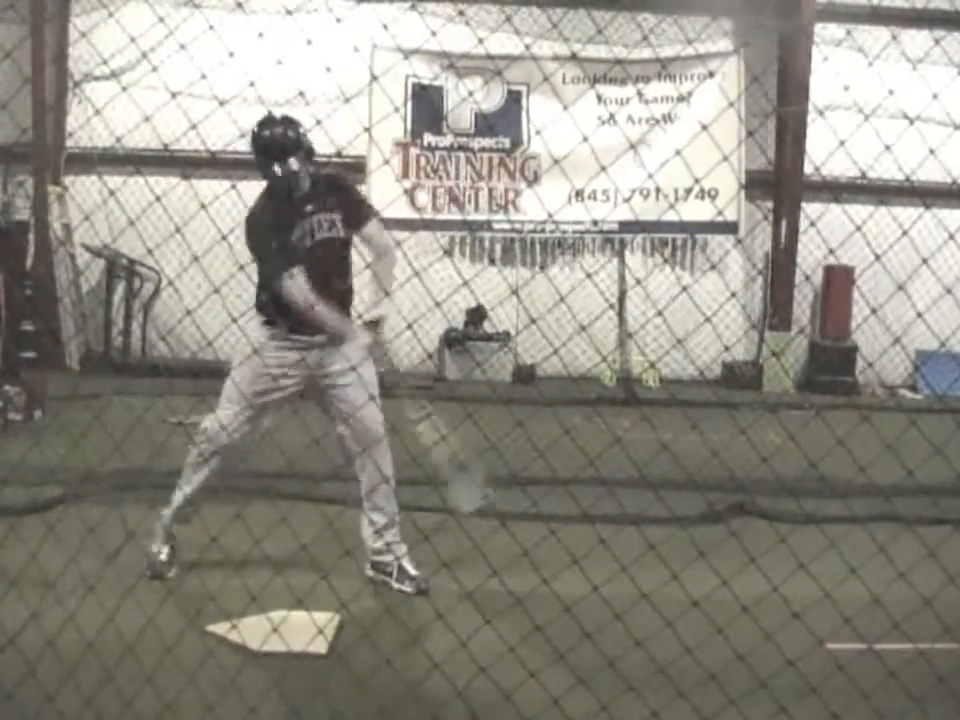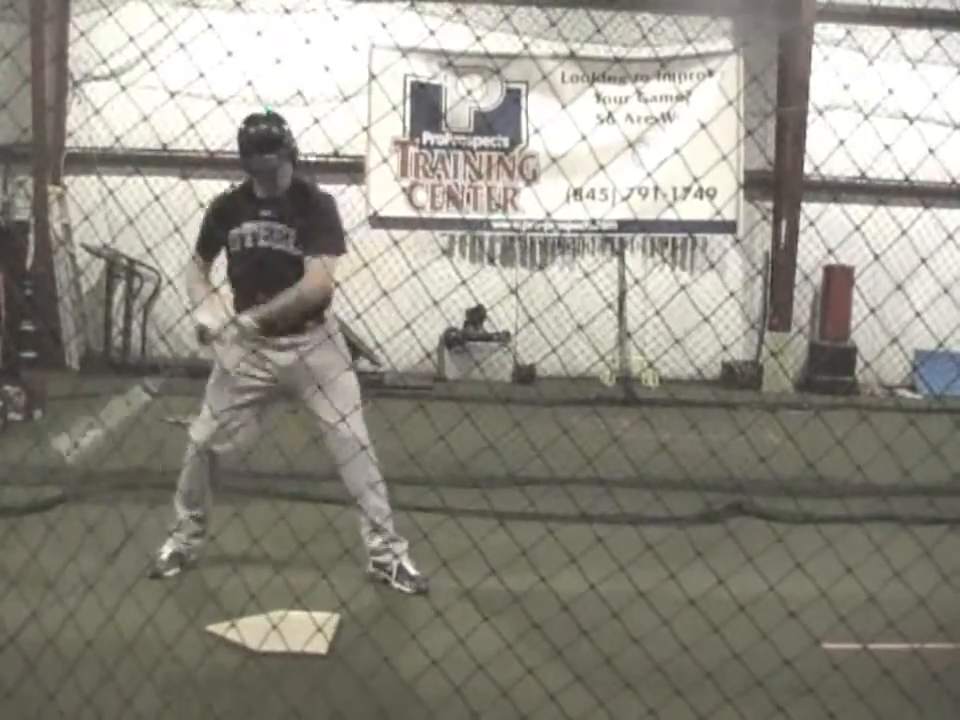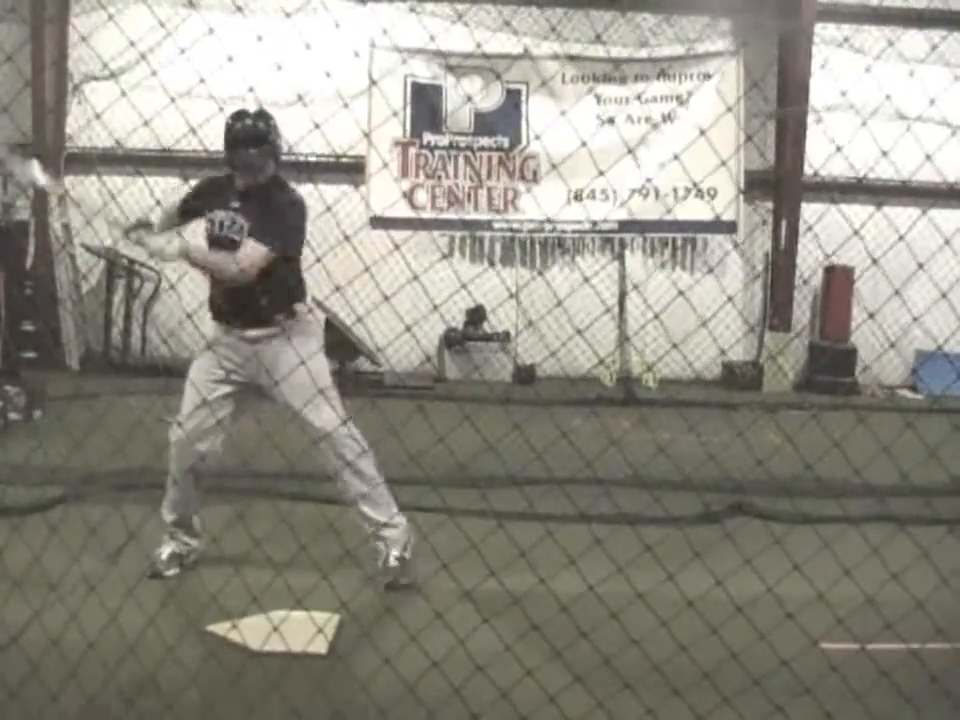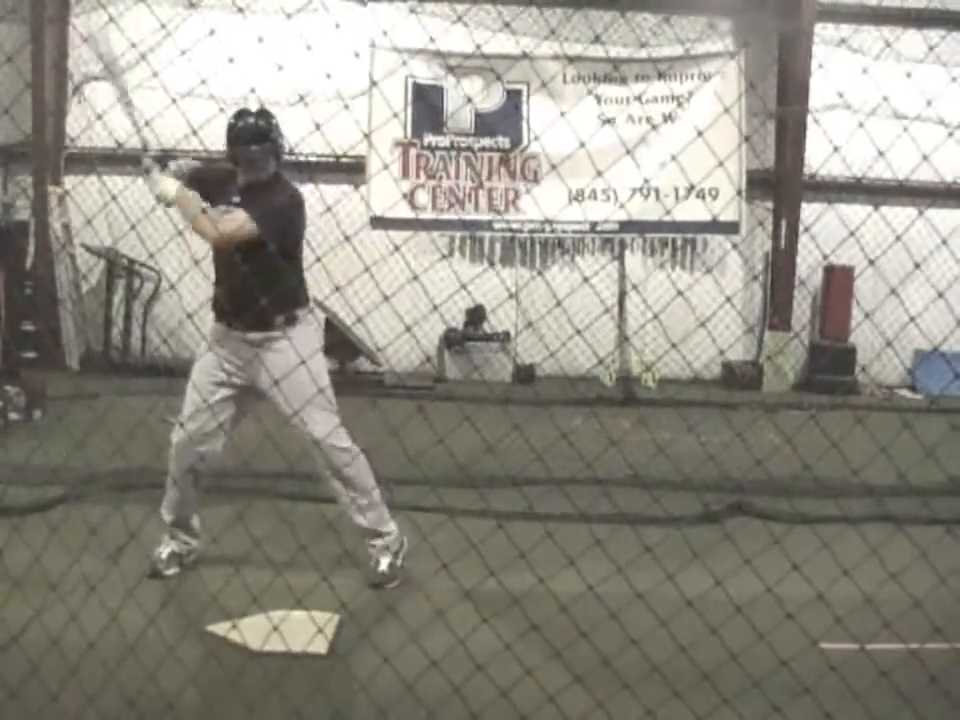
dt=0.2s
person 1, frame 1
left shoulder: (338, 189)
right shoulder: (265, 217)
left elbow: (380, 241)
right elbow: (295, 290)
left wrist: (381, 298)
right wrist: (346, 329)
left hip: (338, 337)
right hip: (280, 339)
left knee: (373, 440)
right knee: (217, 434)
left ankle: (386, 554)
right ankle: (169, 529)
person 1, frame 2
left shoulder: (316, 205)
right shoulder: (227, 206)
left elbow: (320, 283)
right elbow: (198, 265)
left wrist: (254, 317)
right wrist: (205, 310)
left hip: (314, 342)
right hip: (247, 345)
left knee: (352, 442)
right knee: (204, 440)
left ankle: (389, 553)
right ankle: (186, 537)
person 1, frame 3
left shoulder: (286, 204)
right shoulder: (211, 190)
left elbow: (242, 270)
right elbow: (170, 221)
left wrist: (180, 250)
right wrist: (155, 229)
left hip: (285, 334)
right hip: (227, 336)
left knee: (335, 429)
right knee: (186, 438)
left ankle: (391, 532)
right ankle: (181, 539)
person 1, frame 4
left shoulder: (283, 198)
right shoulder: (217, 182)
left elbow: (217, 232)
right elbow: (171, 179)
left wrist: (178, 190)
right wrist: (164, 176)
left hip: (286, 338)
right hip: (227, 337)
left knee: (331, 440)
right knee: (187, 440)
left ankle: (385, 539)
right ankle: (179, 538)
